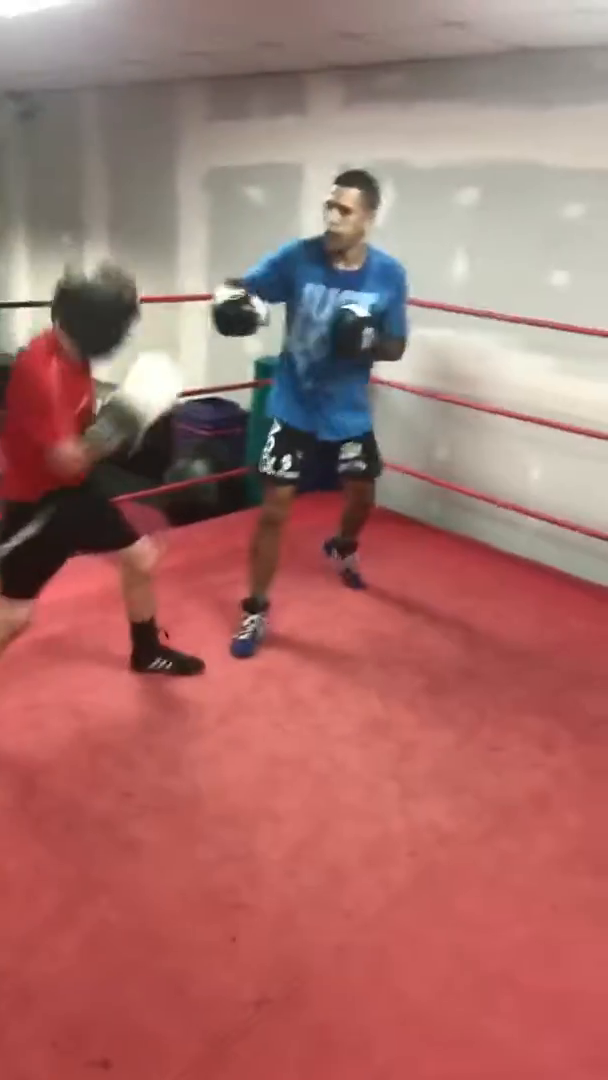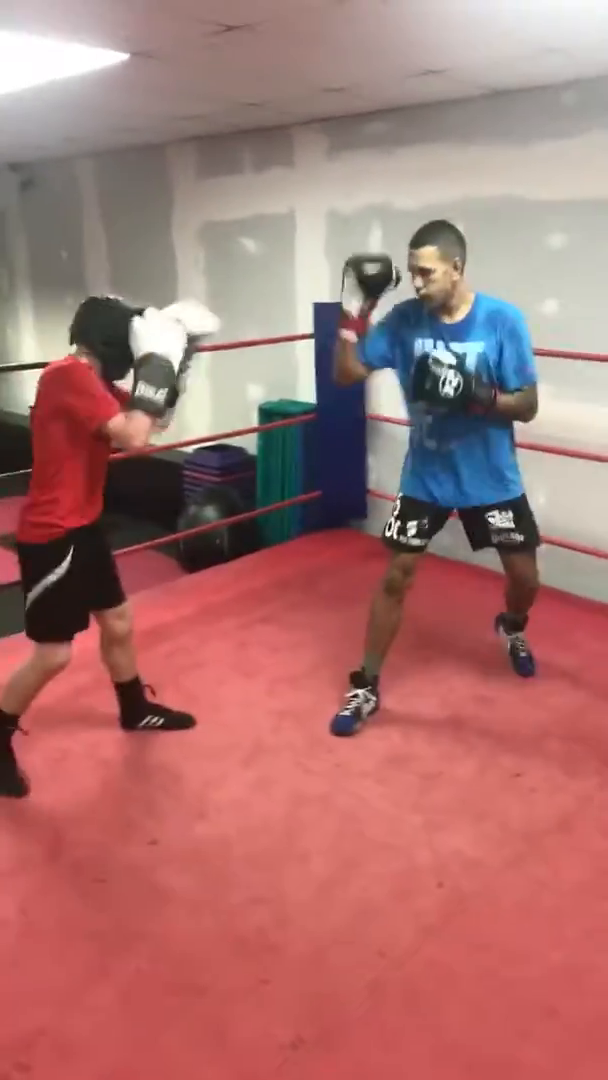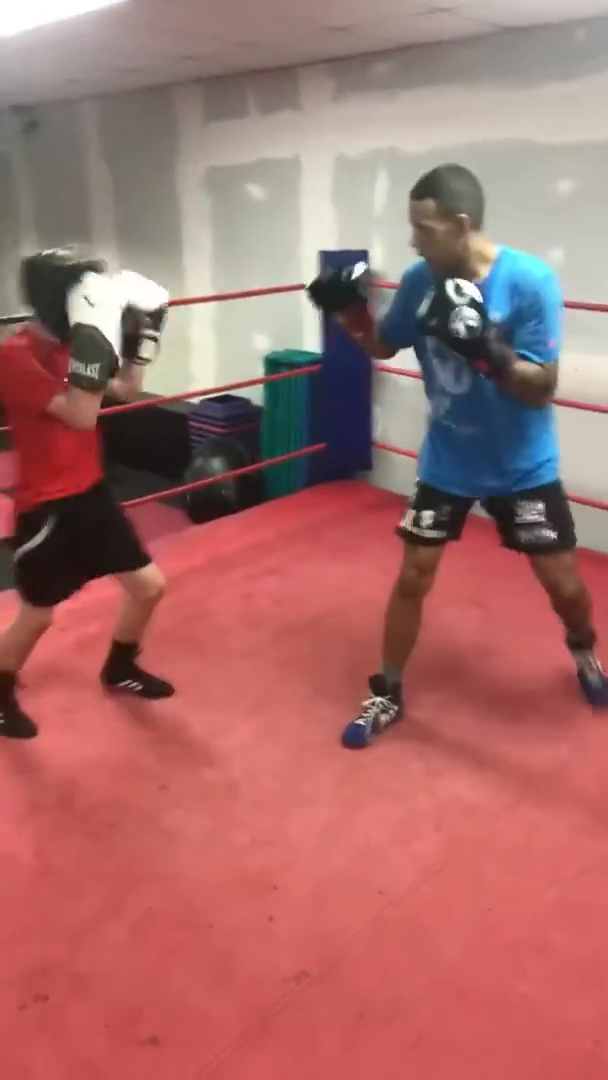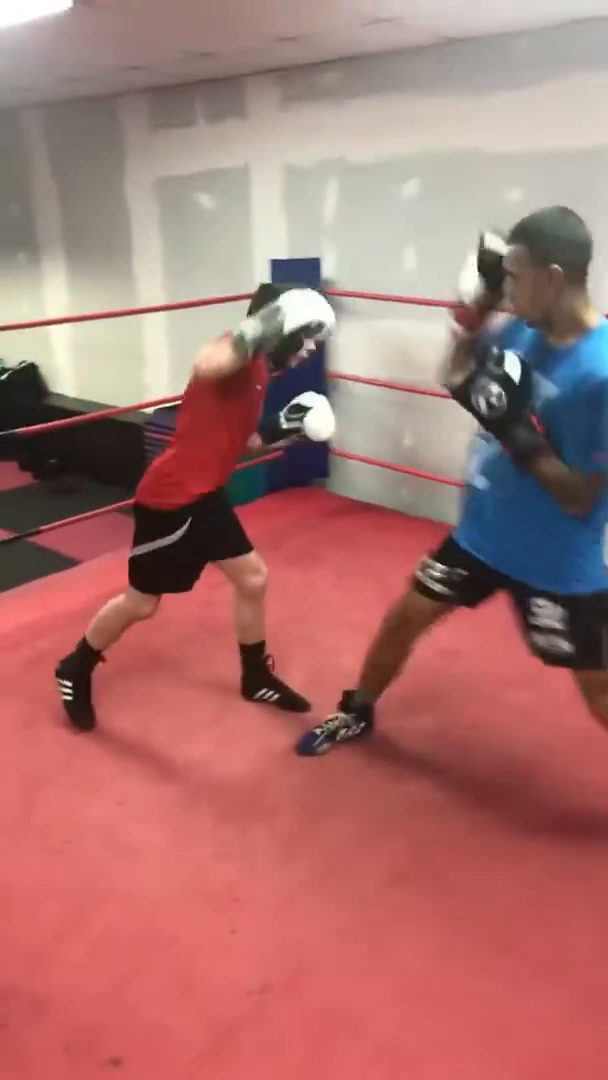
dt=1s
person 1, frame 1
left shoulder: (389, 275)
right shoulder: (297, 258)
left elbow: (395, 348)
right elbow: (245, 291)
left wrist: (371, 341)
right wrist: (231, 301)
left hip: (350, 412)
right hip: (294, 408)
left knee: (362, 499)
right knee: (275, 511)
left ankle: (341, 547)
right ankle: (255, 611)
person 1, frame 2
left shoulder: (503, 320)
right shoulder: (404, 319)
left elbow: (527, 406)
right elbow: (346, 372)
left wrist: (470, 395)
right wrist: (357, 309)
left hip: (492, 479)
right hip: (426, 478)
left knee: (524, 576)
right knee: (395, 579)
left ankle: (511, 626)
right ankle: (365, 688)
person 1, frame 3
left shoulder: (530, 281)
right shoulder: (420, 279)
left elbow: (543, 388)
right elbow: (382, 347)
left wrist: (488, 349)
right wrist: (350, 310)
left hip: (523, 465)
right hip: (446, 461)
right knee: (412, 578)
right ankle: (385, 696)
person 1, frame 4
right shoulder: (527, 329)
right elbow: (454, 378)
left wrist: (519, 430)
right wrist: (481, 303)
left hip: (562, 562)
right hip: (486, 528)
right knee: (402, 621)
right ankle: (355, 712)
person 2, frame 1
left shoulder: (71, 354)
right shoulder: (40, 372)
right elbow: (67, 459)
left wrist: (121, 415)
right wrist: (121, 420)
left hip: (73, 486)
left knee: (143, 560)
left ankle: (147, 651)
person 2, frame 2
left shoulder: (88, 378)
right shoulder: (69, 376)
left elbow: (146, 421)
right elbow: (135, 435)
left wrist: (176, 354)
right wrist: (156, 364)
left hip: (81, 528)
right hip: (51, 537)
left knee: (118, 624)
right knee: (51, 654)
left ankle: (134, 709)
person 2, frame 3
left shoulder: (73, 341)
left elbow: (127, 391)
right elbow: (79, 417)
left wrist: (143, 327)
right wrist: (93, 336)
left hip: (92, 492)
right hip: (47, 506)
left knee: (150, 586)
left ankle: (119, 668)
person 2, frame 4
left shoulder: (254, 371)
right shoulder: (241, 351)
right elbow: (203, 369)
left wrist: (282, 429)
right wrist: (272, 329)
left hip: (207, 495)
right hip: (172, 500)
left knee: (254, 579)
right knee: (141, 601)
left ankle: (258, 679)
right ankle: (75, 670)
